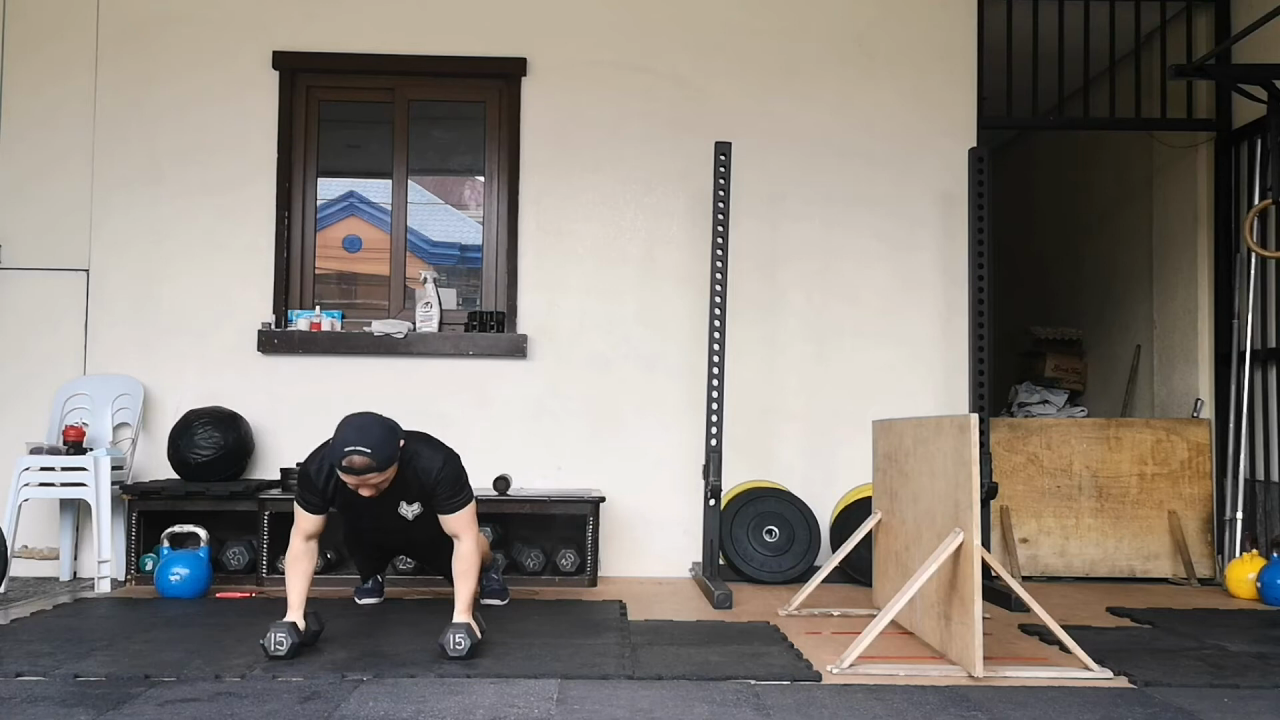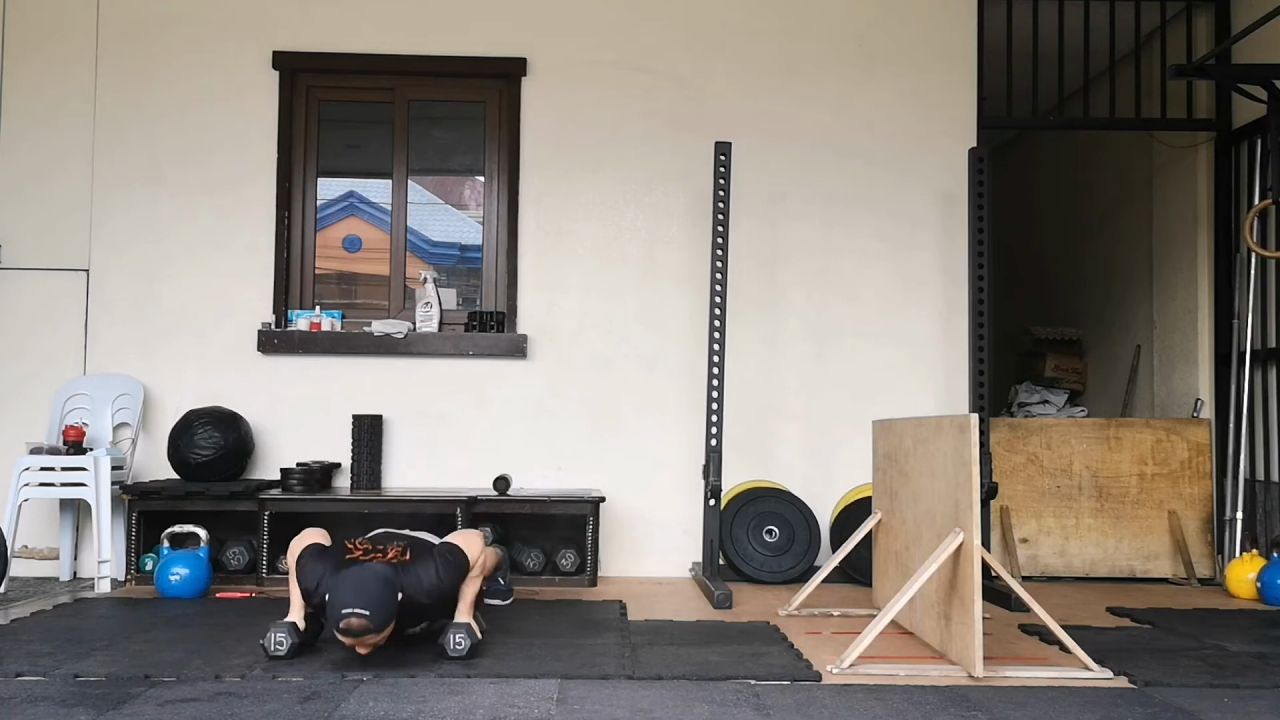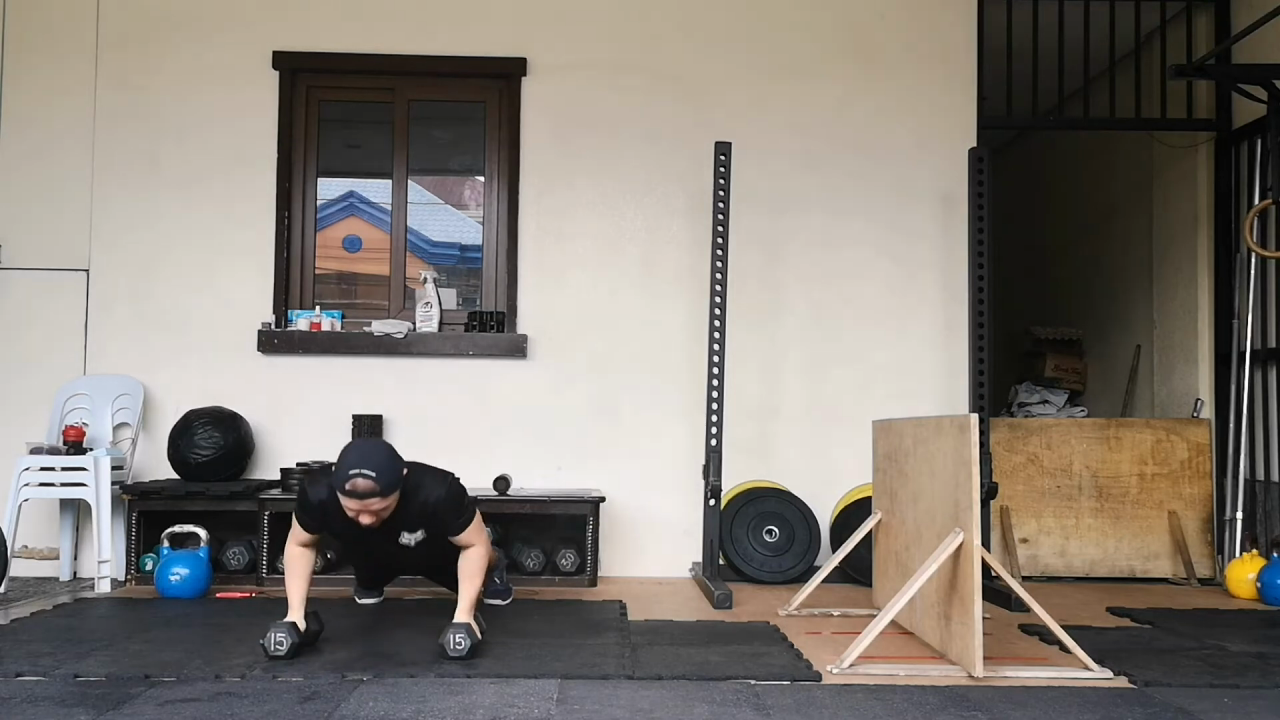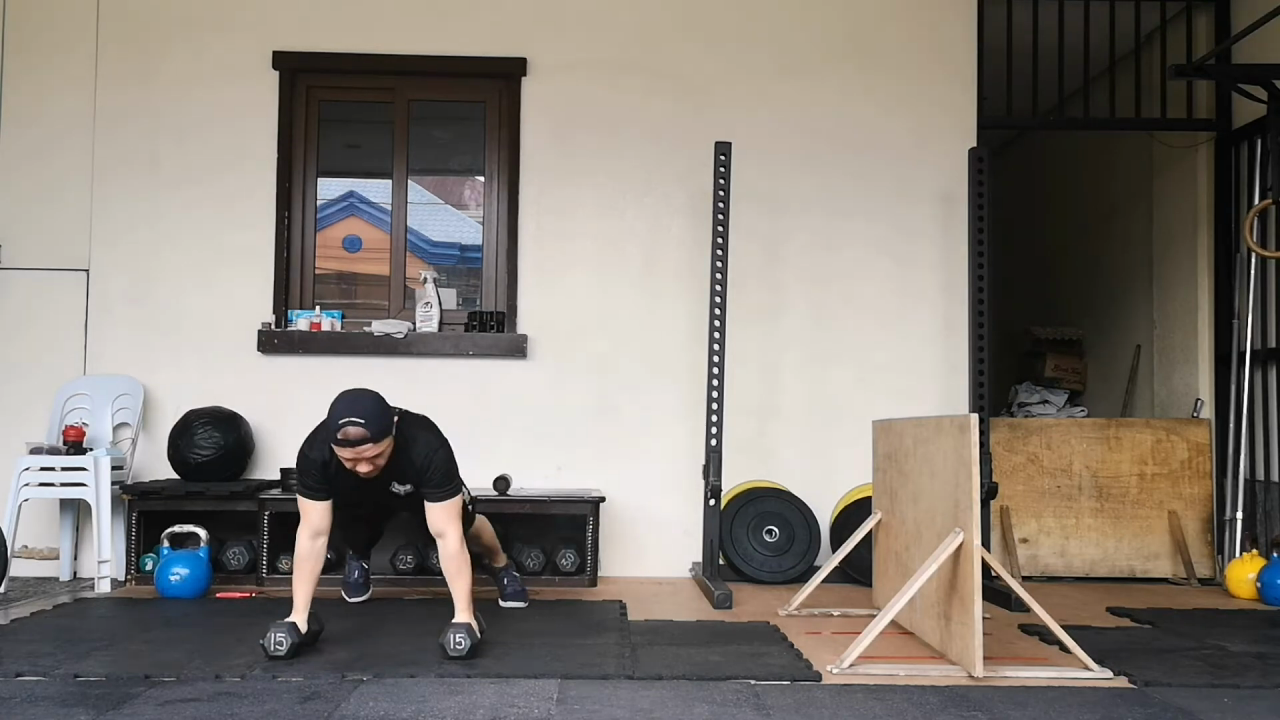
dt=0.5s
person 1, frame 1
left shoulder: (435, 463)
right shoulder: (318, 468)
left elbow: (464, 537)
right elbow: (305, 538)
left wrist: (463, 614)
right wrist: (294, 613)
left hip: (428, 531)
left ankle: (487, 570)
right ankle: (372, 574)
person 1, frame 2
left shoulder: (431, 583)
right shoulder: (319, 585)
left elbow: (473, 540)
right elbow: (309, 536)
left wrist: (464, 614)
right wrist: (295, 612)
left ankle: (496, 558)
person 1, frame 3
left shoulder: (436, 492)
right shoulder: (318, 496)
left elbow: (475, 544)
right elbow: (299, 544)
left wrist: (465, 612)
right wrist: (295, 612)
left ankle: (493, 568)
person 1, frame 4
left shoulder: (427, 446)
right shoulder: (315, 454)
left elbow: (447, 536)
right elbow: (313, 534)
left wrist: (464, 615)
right wrist: (299, 616)
left hip: (421, 487)
left ankle: (500, 566)
right ankle: (359, 558)
